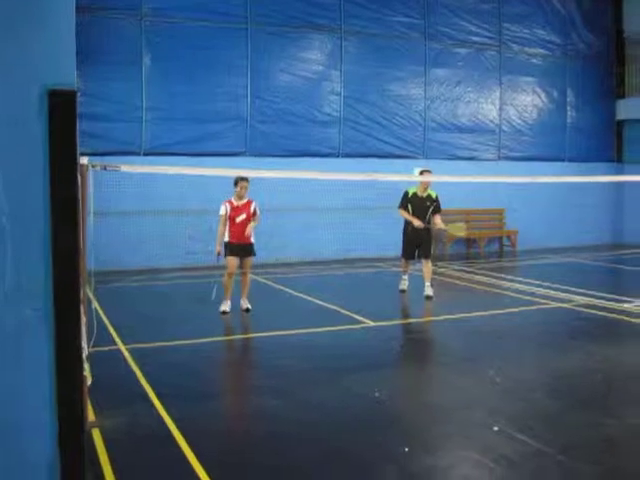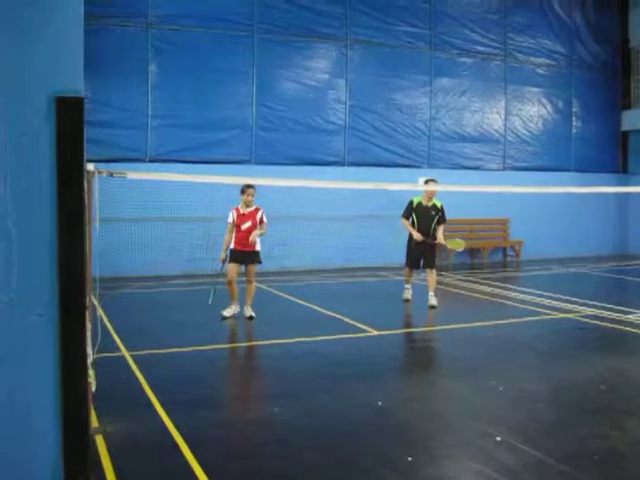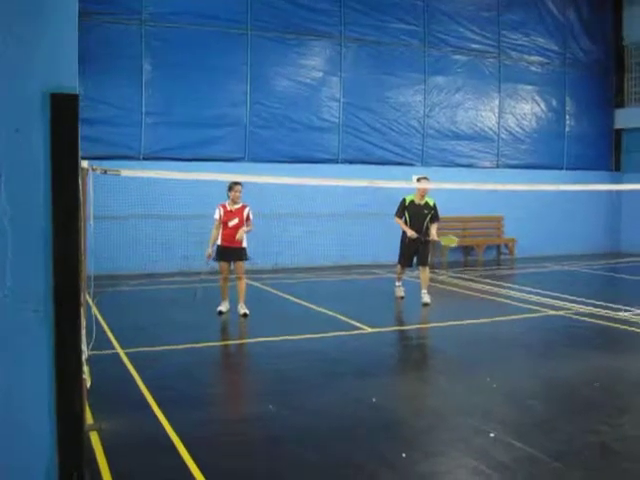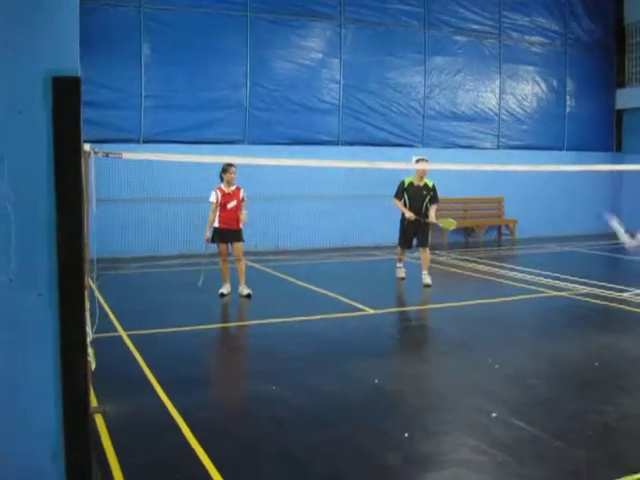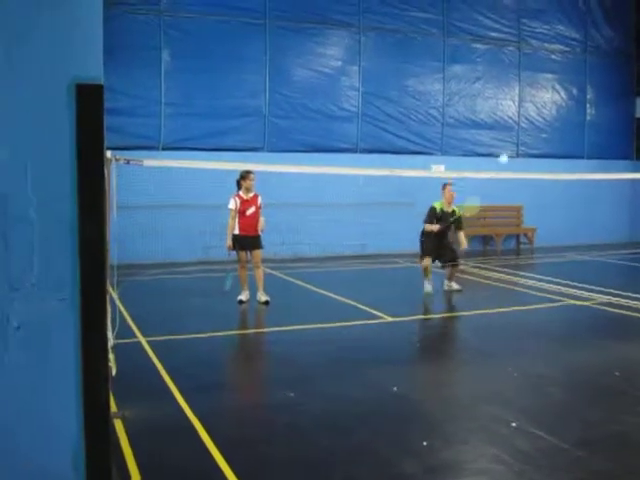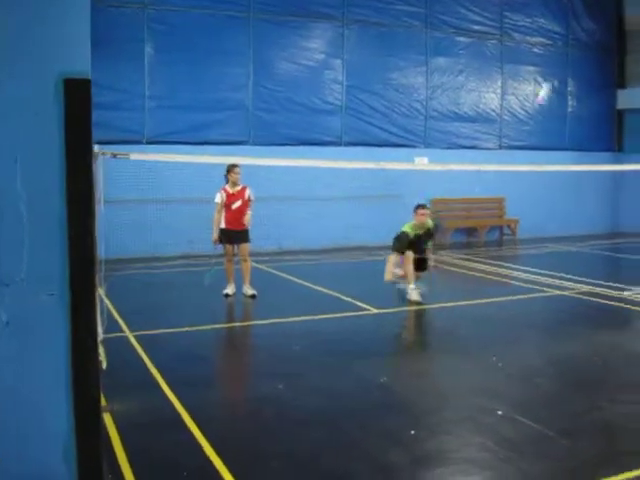
dt=0.5s
person 1, frame 1
left shoulder: (252, 204)
right shoulder: (227, 205)
left elbow: (256, 221)
right elbow: (222, 225)
left wrist: (252, 226)
right wrist: (218, 244)
left hip: (247, 243)
right hip: (231, 243)
left knee: (245, 272)
right knee: (230, 272)
left ankle: (244, 300)
right ankle: (226, 301)
person 1, frame 2
left shoulder: (259, 212)
right shoulder: (234, 212)
left elbow: (264, 229)
right elbow: (229, 233)
left wrist: (257, 233)
right wrist: (224, 251)
left hip: (252, 250)
right hip: (236, 250)
left knee: (250, 279)
right knee: (230, 279)
left ankle: (248, 308)
right ankle: (234, 306)
person 1, frame 3
left shoulder: (245, 209)
right shoulder: (221, 209)
left elbow: (250, 226)
right elbow: (216, 229)
left wrist: (244, 230)
right wrist: (210, 247)
left hip: (239, 247)
right hip: (223, 246)
left knee: (240, 276)
right knee: (224, 276)
left ankle: (241, 305)
right ankle: (225, 302)
person 1, frame 4
left shoulder: (240, 190)
right shoulder: (217, 192)
right elbow: (213, 212)
left wrist: (243, 213)
right wrist: (208, 231)
left hip: (236, 229)
right hip: (221, 229)
left knee: (239, 257)
right knee: (223, 257)
left ankle: (242, 286)
right ankle: (226, 285)
person 1, frame 5
left shoulder: (257, 197)
right shoulder: (236, 199)
right elbow: (232, 219)
left wrist: (262, 220)
right wrist: (229, 238)
left hip: (255, 235)
right hip: (240, 236)
left knee: (257, 264)
right knee: (242, 264)
left ankle: (261, 292)
right ankle: (244, 292)
person 1, frame 6
left shoulder: (246, 190)
right shoulder: (222, 193)
left elbow: (249, 207)
right elbow: (218, 213)
left wrist: (248, 214)
right wrist: (215, 232)
left hip: (242, 229)
right hip: (227, 229)
left knee: (245, 257)
right knee: (229, 258)
left ankle: (247, 286)
right ankle: (230, 285)
person 2, frame 1
left shoulder: (433, 196)
right shoulder: (408, 193)
left elbow: (436, 213)
right elbow: (401, 210)
left wrist: (438, 221)
right wrist: (414, 220)
left hip: (425, 232)
right hip: (410, 231)
left knee: (426, 259)
right knee: (406, 257)
left ankle: (428, 286)
right ankle: (404, 278)
person 2, frame 2
left shoulder: (438, 206)
right shoulder: (414, 202)
left elbow: (441, 224)
right elbow: (404, 219)
left wrist: (439, 234)
right wrist: (413, 232)
left hip: (430, 241)
right hip: (415, 240)
left knee: (431, 268)
right knee: (410, 267)
left ankle: (431, 296)
right ankle: (407, 288)
person 2, frame 3
left shoulder: (431, 204)
right shoulder: (406, 201)
left elbow: (434, 221)
right elbow: (398, 218)
left wrist: (433, 231)
right wrist: (407, 230)
left hip: (424, 239)
right hip: (408, 238)
left knee: (424, 265)
right knee: (402, 264)
left ankle: (424, 293)
right ankle: (398, 285)
person 2, frame 4
left shoulder: (430, 185)
right shoulder: (405, 183)
left elbow: (434, 203)
right elbow: (396, 200)
left wrist: (432, 213)
right wrist: (405, 211)
left hip: (423, 220)
right hip: (408, 219)
left knee: (424, 247)
right knee: (402, 246)
left ankle: (425, 274)
right ankle: (400, 266)
person 2, frame 5
left shoulder: (456, 212)
right shoulder: (435, 208)
left elbow: (459, 231)
right elbow: (426, 227)
left wrist: (463, 243)
right wrist: (432, 227)
left hip: (443, 241)
right hip: (428, 239)
left knee: (454, 262)
right knee: (426, 262)
left ankle: (449, 282)
right ankle: (427, 280)
person 2, frame 6
left shoulder: (430, 226)
right shoulder: (406, 232)
left elbow: (428, 242)
right elbow: (395, 253)
left wrist: (430, 257)
right wrist: (388, 271)
left hip: (418, 247)
right hip: (401, 246)
left knee: (418, 275)
right knee: (409, 256)
left ankle: (399, 273)
right ankle: (411, 289)
